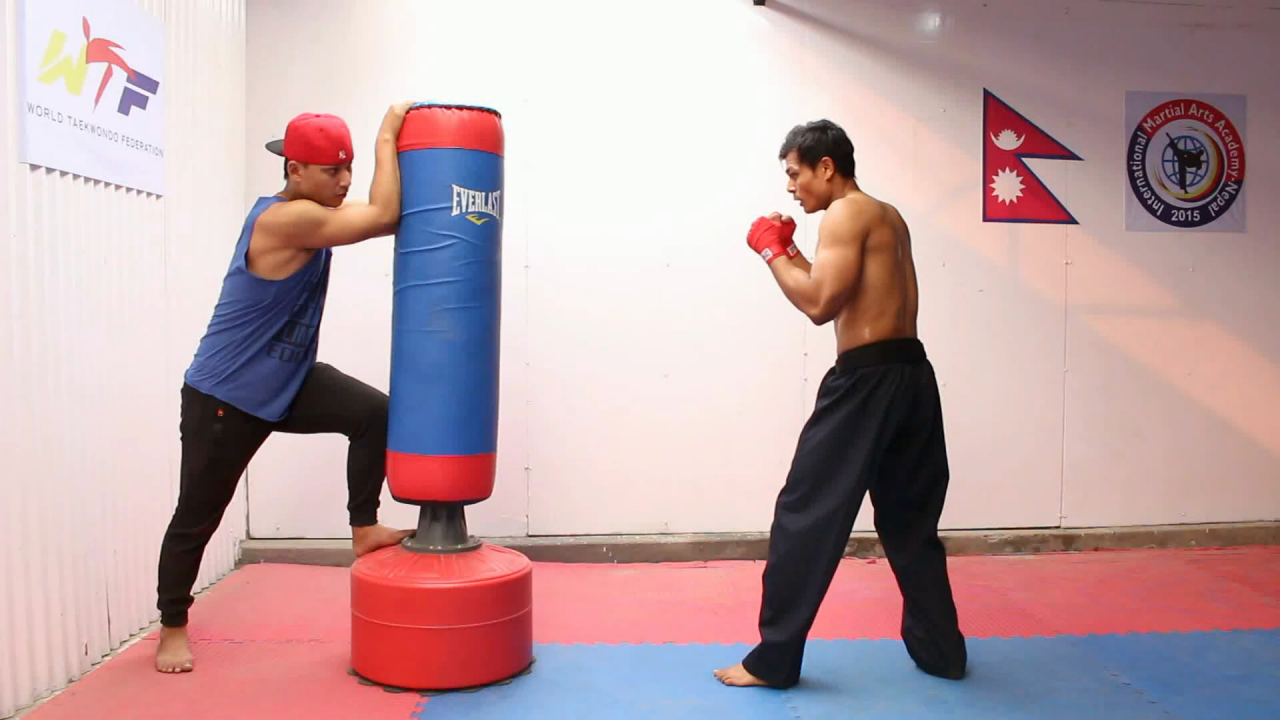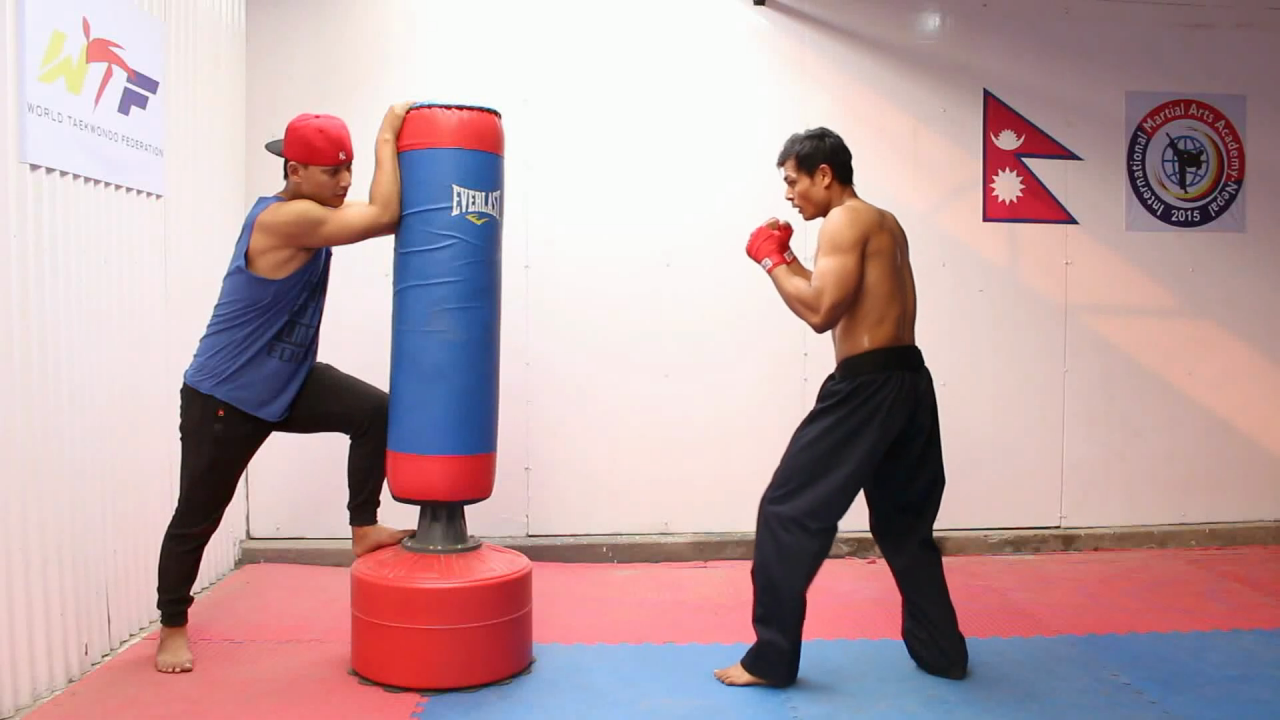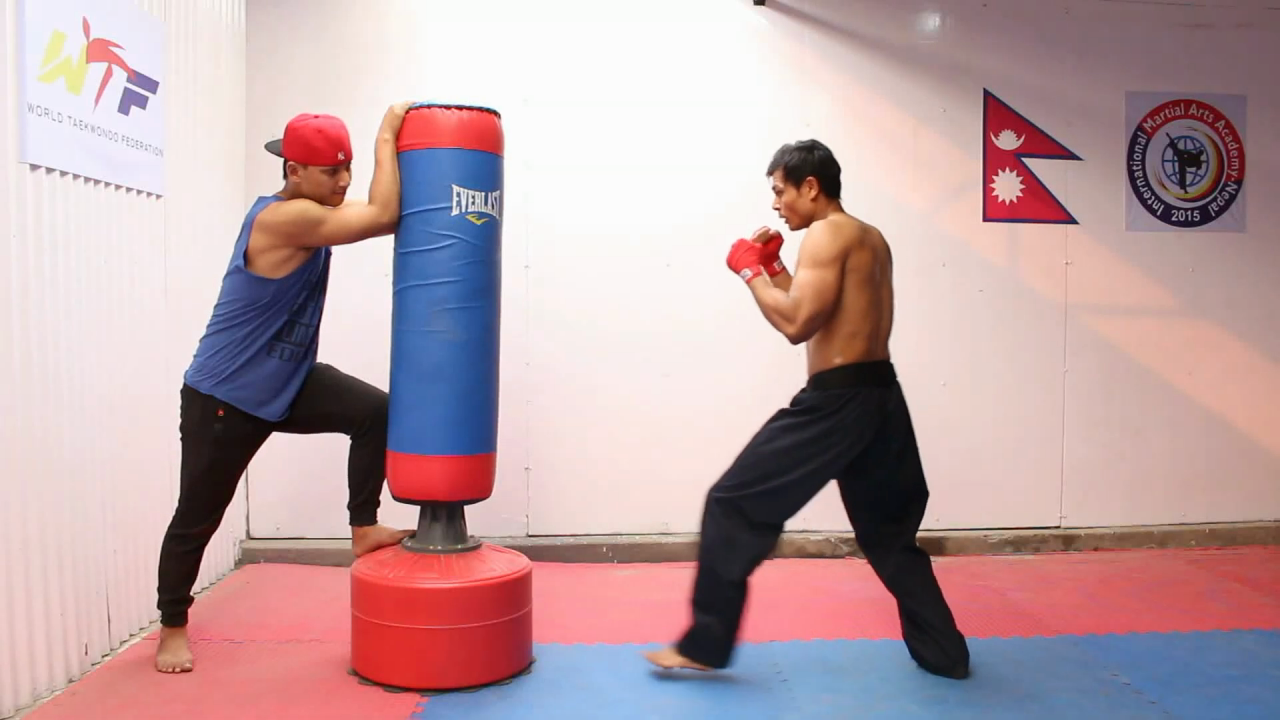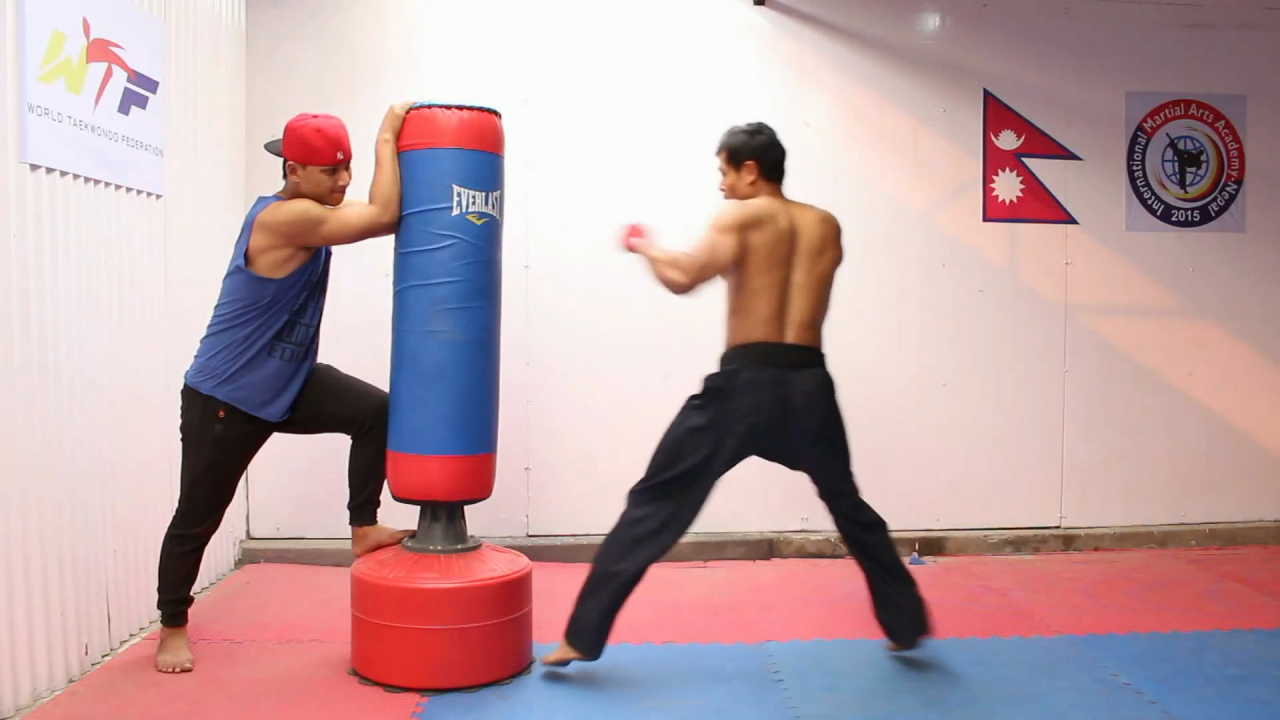
dt=0.7s
person 1, frame 1
left shoulder: (314, 213)
right shoulder: (284, 219)
left elbow: (386, 217)
right elbow: (381, 216)
right wrist: (388, 135)
left hip: (288, 382)
right hip: (223, 396)
left knee: (375, 413)
right knee: (198, 516)
left ankle: (363, 529)
right ankle: (173, 627)
person 1, frame 2
left shoulder: (314, 211)
right shoulder: (284, 219)
left elbow: (383, 217)
right elbow: (382, 216)
right wrist: (388, 137)
left hip: (288, 382)
right hip: (223, 396)
left knee: (376, 411)
right knee: (198, 516)
left ankle: (363, 529)
right ankle: (172, 627)
person 1, frame 3
left shoulder: (313, 212)
right shoulder: (282, 219)
left elbow: (383, 216)
right elbow: (380, 216)
right wrist: (388, 137)
left hip: (288, 383)
right hip: (223, 396)
left knee: (376, 411)
right knee: (198, 517)
left ankle: (363, 529)
right ankle: (173, 628)
person 1, frame 4
left shoulder: (314, 211)
right shoulder: (283, 218)
left elbow: (386, 217)
right elbow: (381, 216)
right wrist: (387, 136)
left hip: (288, 382)
right hip: (224, 396)
left knee: (377, 411)
right knee: (198, 517)
left ankle: (363, 529)
right ankle: (172, 628)
person 2, frame 1
left shoulder: (845, 213)
right shoulder: (888, 216)
left elbow: (820, 304)
left wrist: (772, 252)
right wrist: (791, 251)
left hip: (868, 380)
right hip: (909, 377)
left knee: (805, 513)
right knee: (909, 519)
left ankle: (774, 659)
right ankle: (941, 650)
person 2, frame 2
left shoulder: (844, 220)
right shoulder: (886, 223)
left elbow: (821, 312)
left wrist: (770, 260)
right wrist: (787, 257)
left hip: (867, 387)
right hip: (907, 383)
left knee: (788, 512)
right knee: (906, 524)
left ankle: (772, 657)
right ankle: (941, 650)
person 2, frame 3
left shoulder: (826, 235)
right shoulder: (872, 239)
left elbow: (797, 324)
left wrist: (749, 271)
right wrist: (773, 267)
left hip: (837, 402)
right hip: (881, 399)
left knee: (732, 505)
right knee: (891, 532)
left ankle: (705, 644)
right ankle: (944, 651)
person 2, frame 4
left shoulder: (740, 217)
right shoulder: (826, 226)
left elbow: (683, 276)
left wrist: (643, 243)
left hip: (745, 382)
right hip: (807, 383)
left knee: (655, 502)
right knee: (848, 504)
left ankle: (584, 635)
right ankle: (905, 623)
